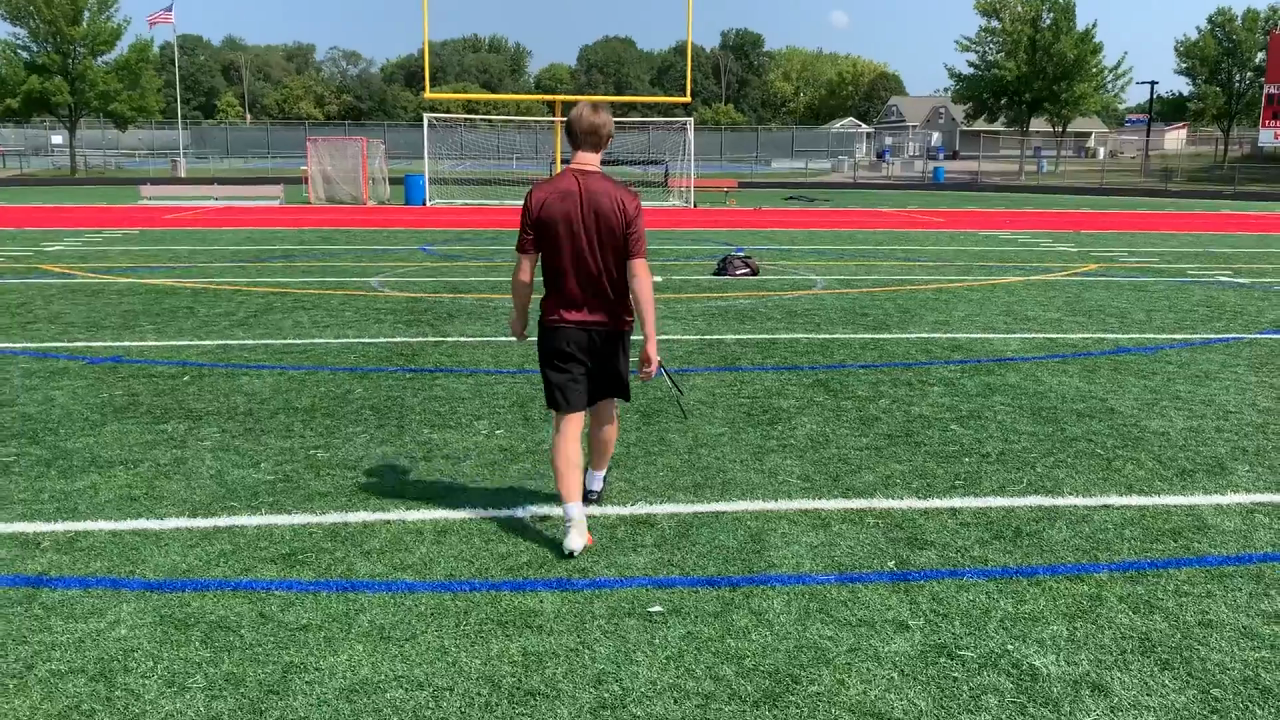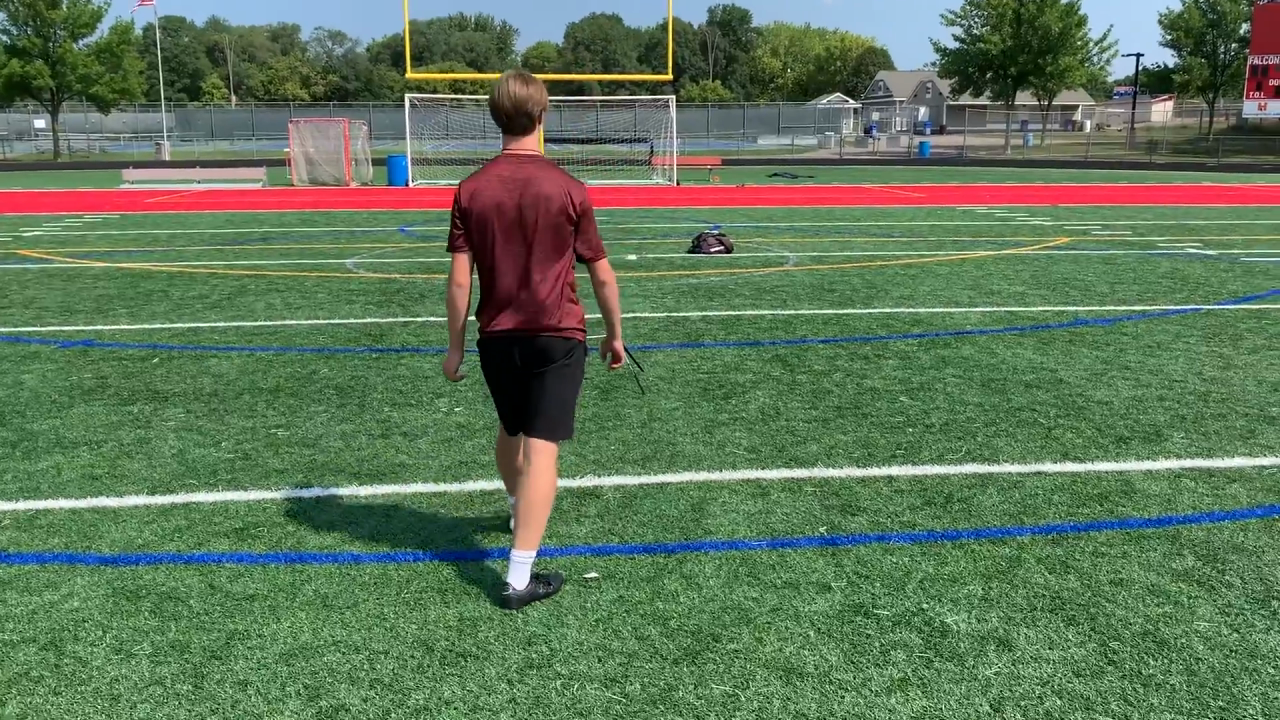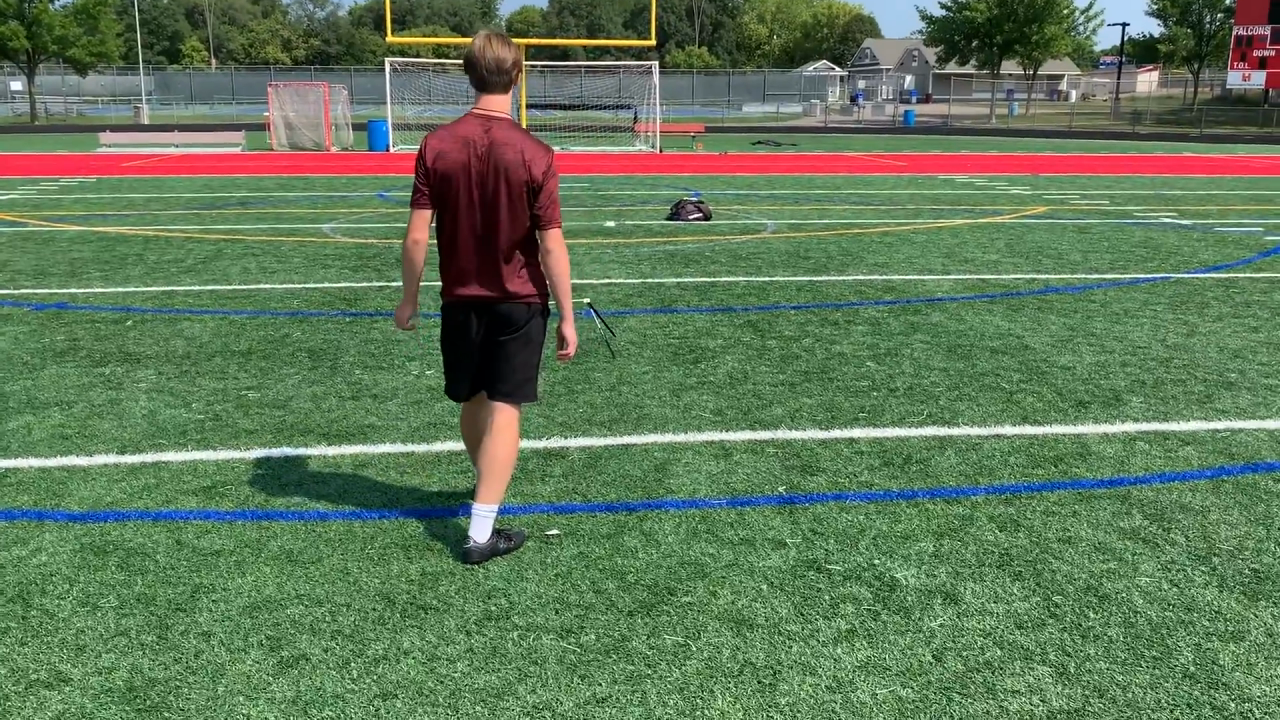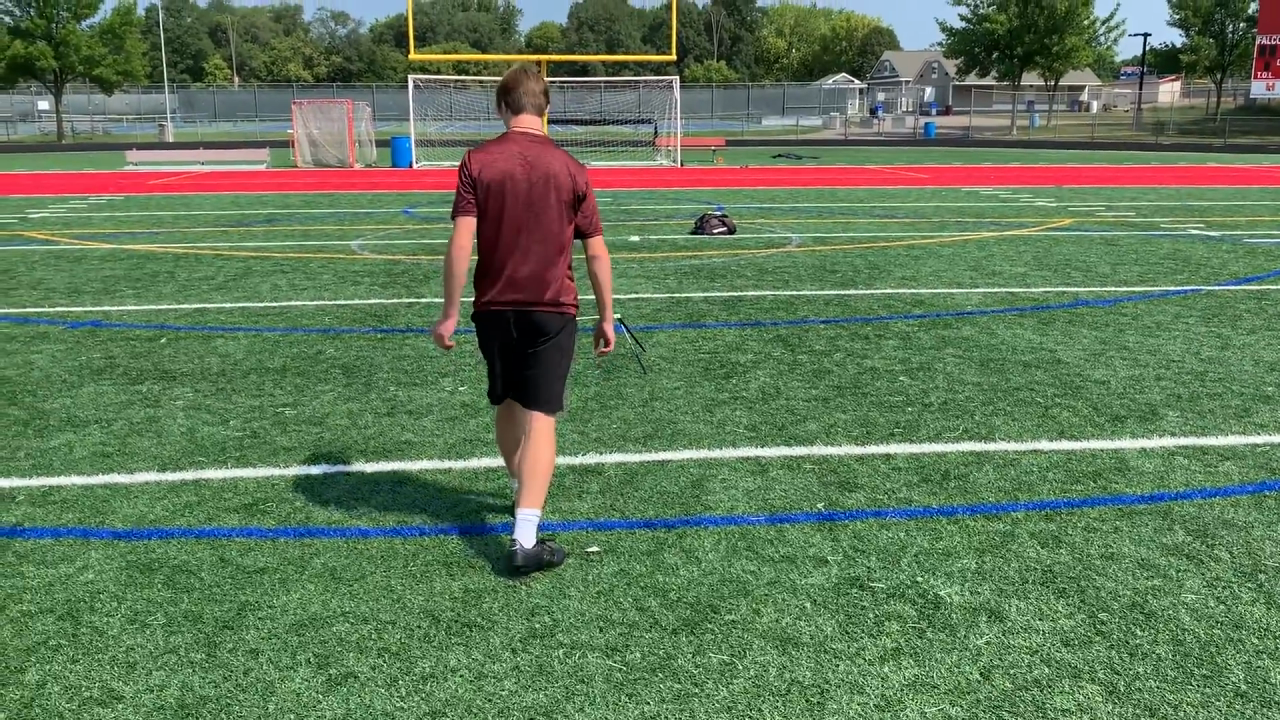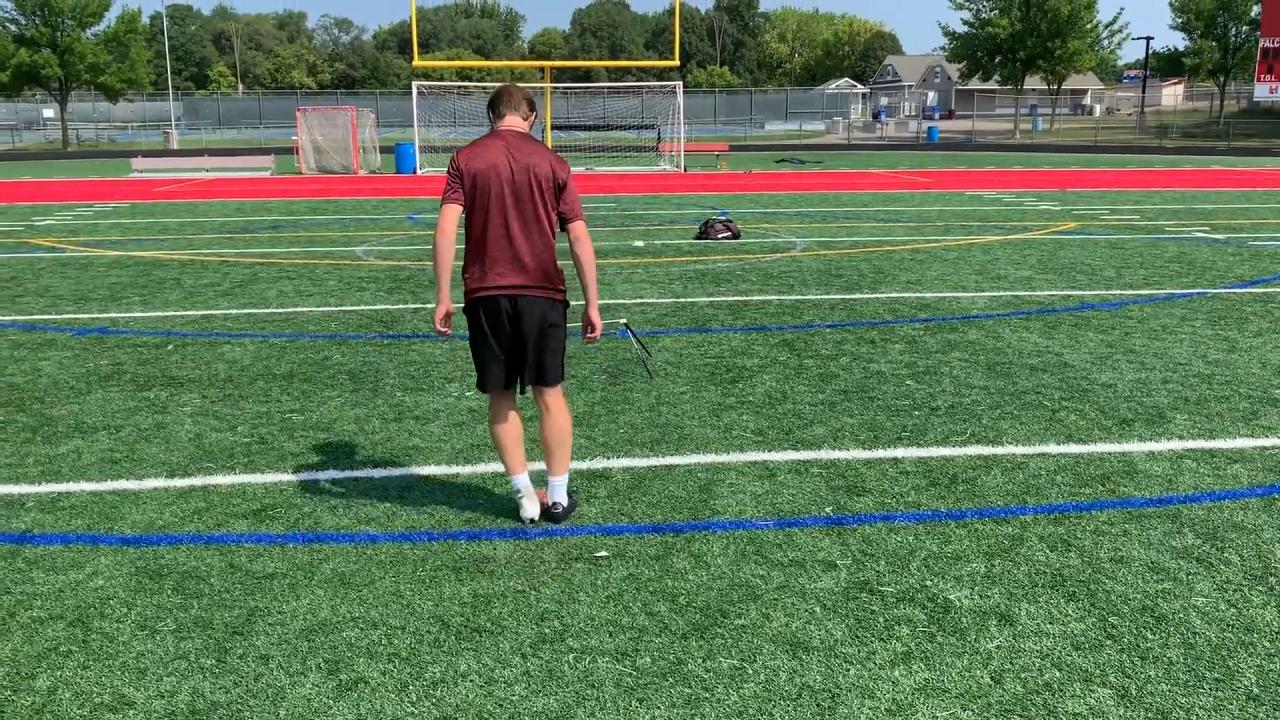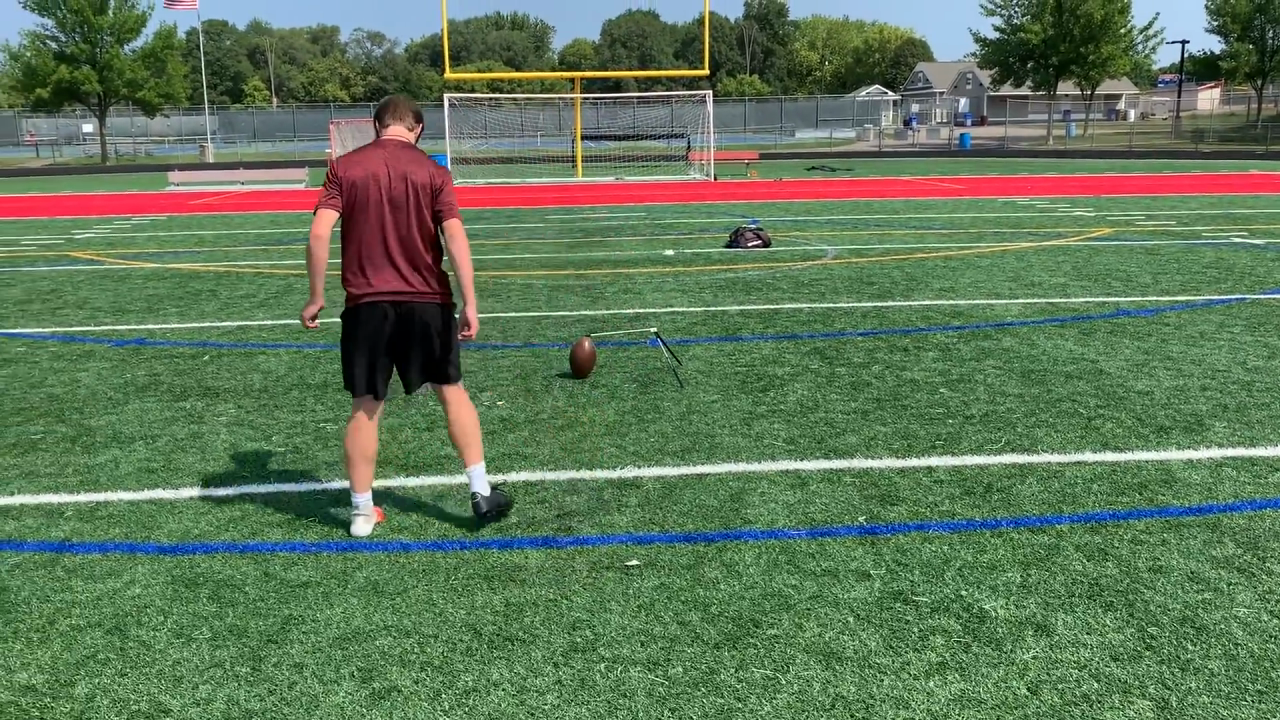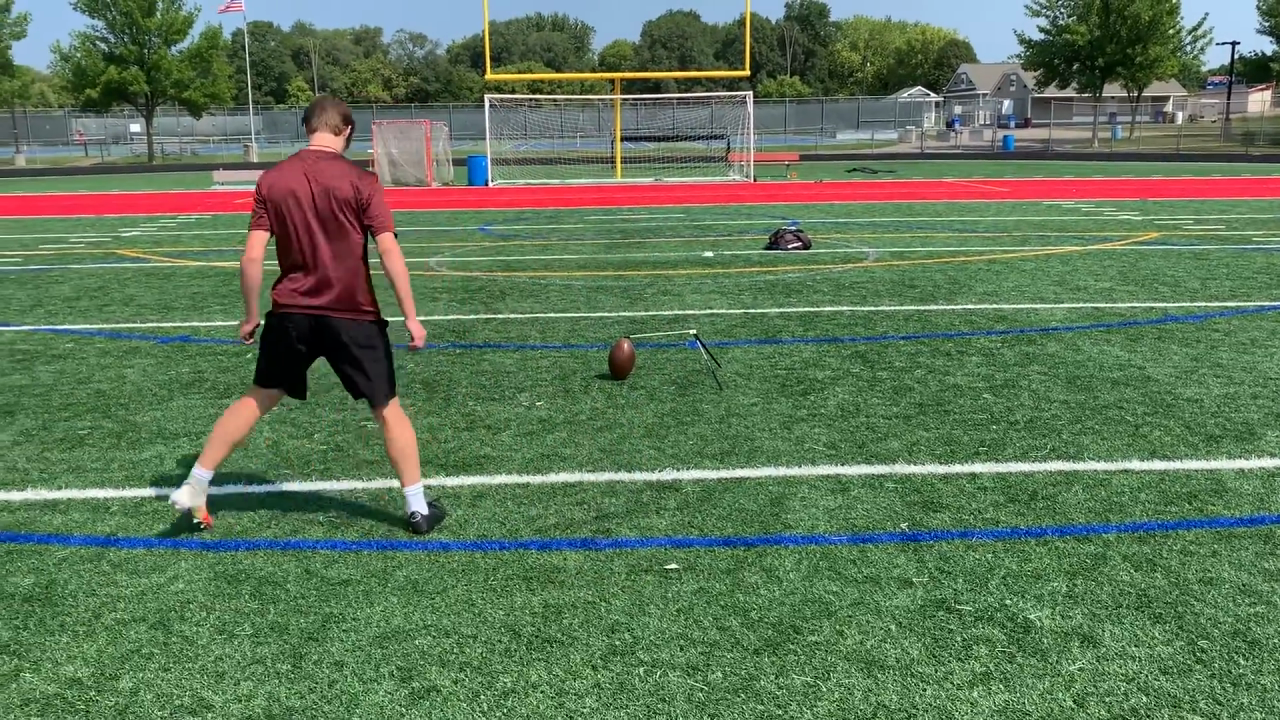
dt=0.7s
person 1, frame 1
left shoulder: (540, 196)
right shoulder: (624, 199)
left elbow: (524, 273)
right elbow: (639, 274)
left wrist: (519, 317)
right wrist: (650, 339)
left hip: (559, 326)
right hip: (611, 324)
left knee: (569, 422)
right knee: (605, 407)
left ankle: (574, 524)
right ankle: (595, 483)
person 1, frame 2
left shoulder: (471, 189)
right shoulder: (568, 189)
left elbow: (459, 279)
right elbow: (602, 274)
left wrist: (455, 346)
right wrist: (615, 334)
left hip: (497, 335)
right hip: (558, 336)
left knee: (512, 429)
right knee: (542, 448)
left ankle: (520, 511)
right ankle: (518, 577)
person 1, frame 3
left shoulder: (437, 145)
right shoulder: (535, 154)
left elbow: (416, 237)
right elbow: (552, 246)
left wrist: (408, 300)
right wrist: (567, 318)
left hip: (460, 301)
right hip: (519, 302)
left knee: (473, 402)
right knee: (504, 410)
left ankle: (485, 487)
right ankle: (481, 532)
person 1, frame 4
left shoulder: (478, 161)
right shoulder: (571, 169)
left elbow: (461, 244)
right elbow: (596, 252)
left wrist: (449, 313)
right wrist: (606, 317)
left hip: (494, 308)
right hip: (552, 310)
left knee: (508, 405)
right knee: (540, 421)
left ankle: (522, 496)
right ankle: (525, 539)
person 1, frame 5
left shoulder: (466, 158)
right shoulder: (552, 162)
left elbow: (445, 229)
right elbow: (579, 237)
left wrist: (443, 297)
right wrist: (592, 303)
left hip: (485, 294)
right hip: (542, 294)
left knee: (500, 397)
right knee: (549, 395)
left ankle: (525, 494)
right ankle: (558, 496)
person 1, frame 6
left shoulder: (344, 167)
right shoulder: (433, 170)
left elbow: (319, 232)
right elbow: (456, 237)
left wrist: (317, 297)
right wrist: (470, 304)
left hip: (367, 302)
right hip: (428, 301)
left knee: (366, 407)
right knee: (452, 391)
left ankle: (362, 511)
right ankle: (481, 490)
person 1, frame 7
left shoulder: (273, 179)
right shoulder: (360, 181)
left elbow: (252, 254)
right elbow: (389, 251)
left wrist: (250, 314)
right wrist: (410, 316)
left hip: (293, 313)
right hip: (352, 314)
left knee: (255, 400)
right knee: (388, 409)
left ankle: (192, 488)
right ankle: (419, 507)
